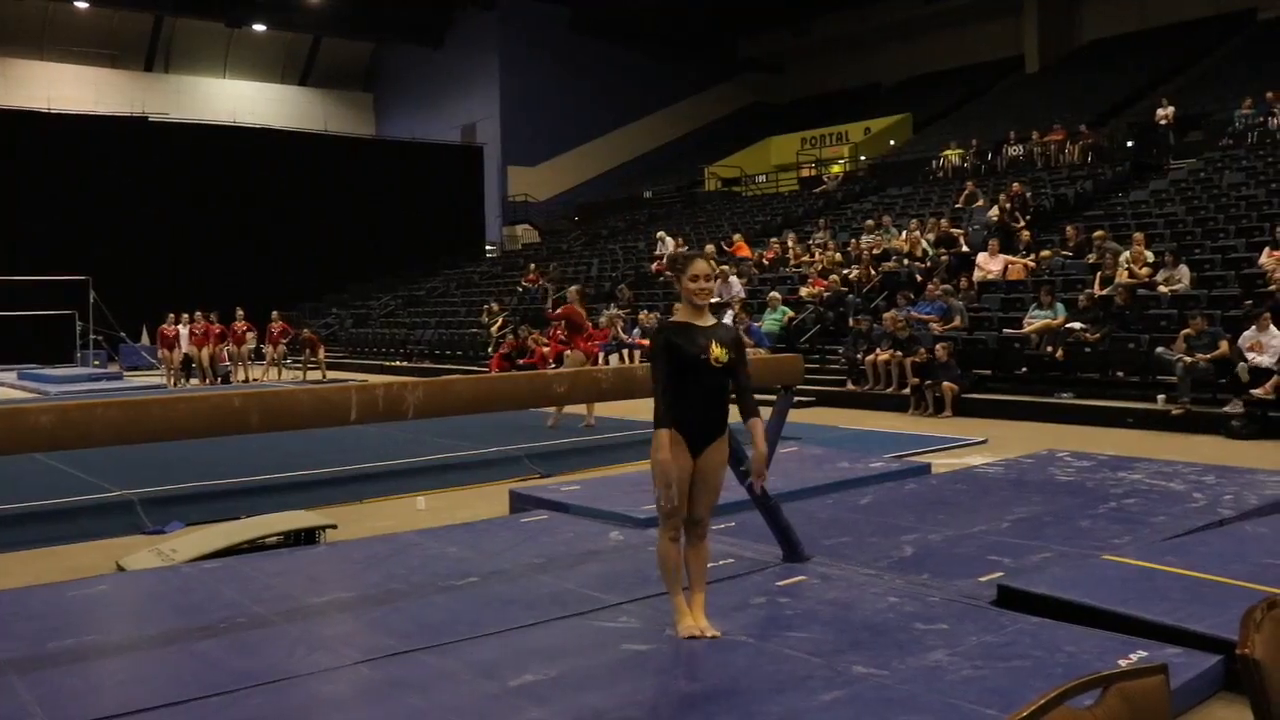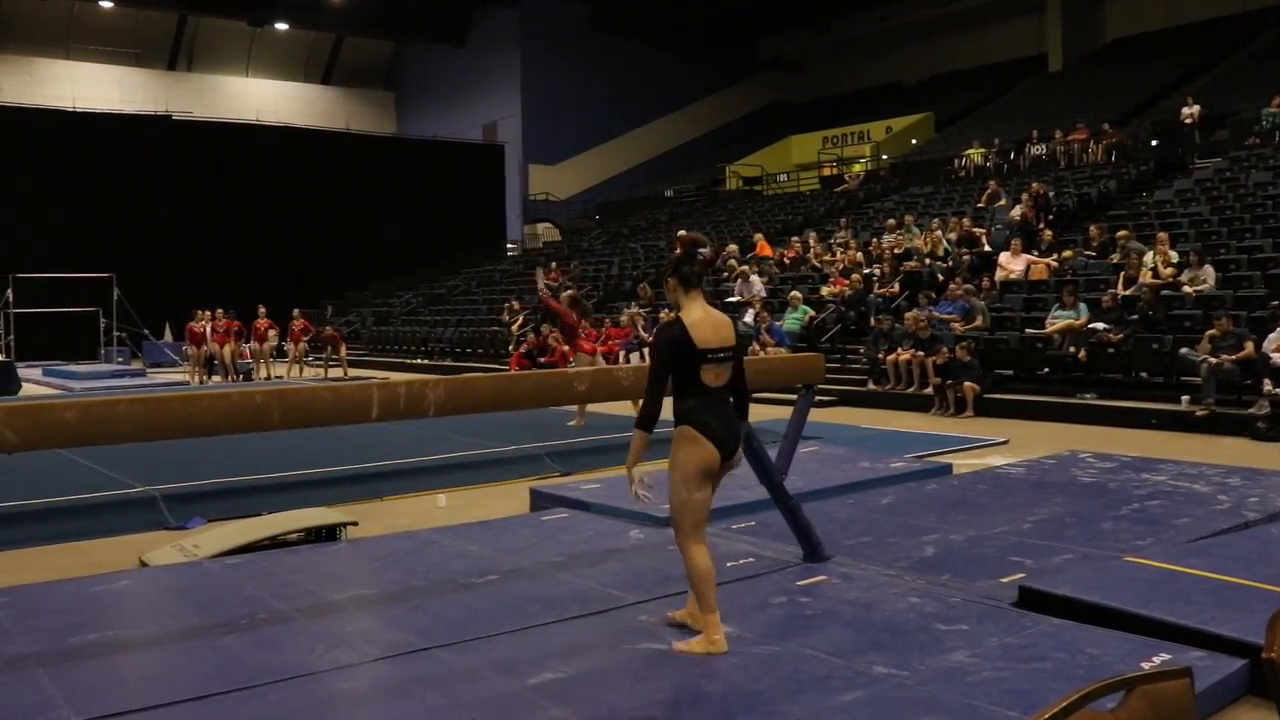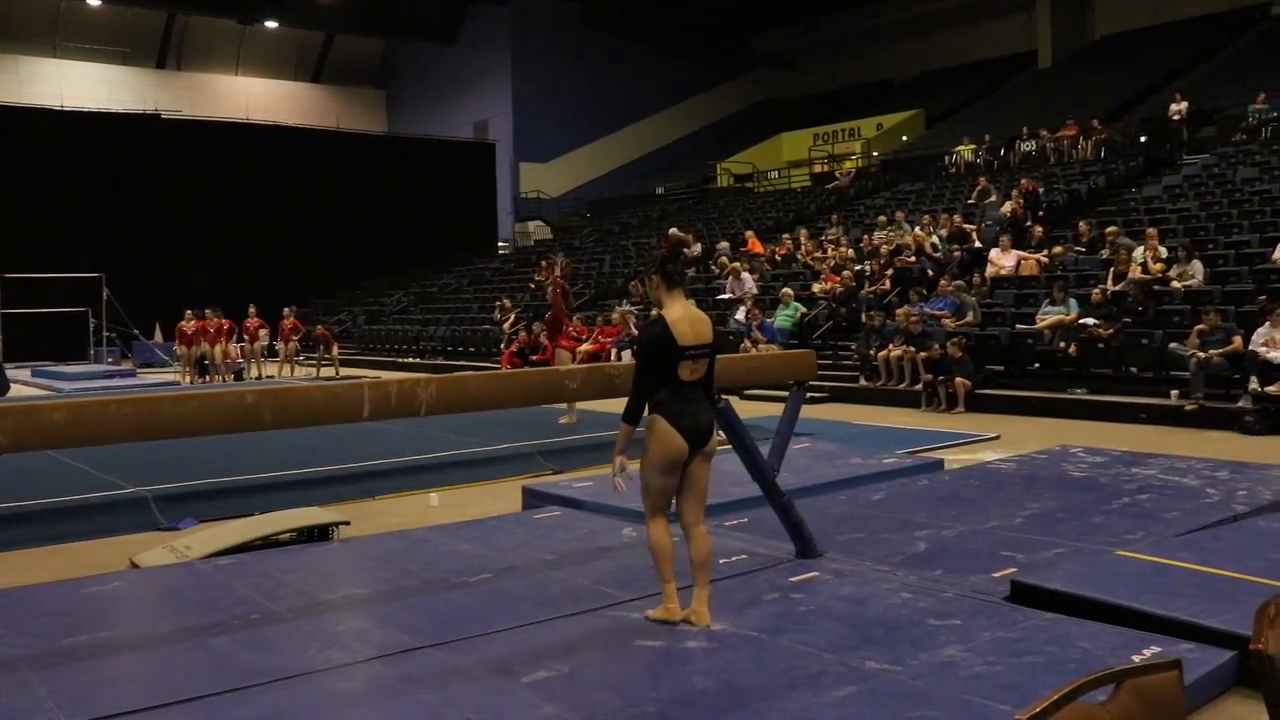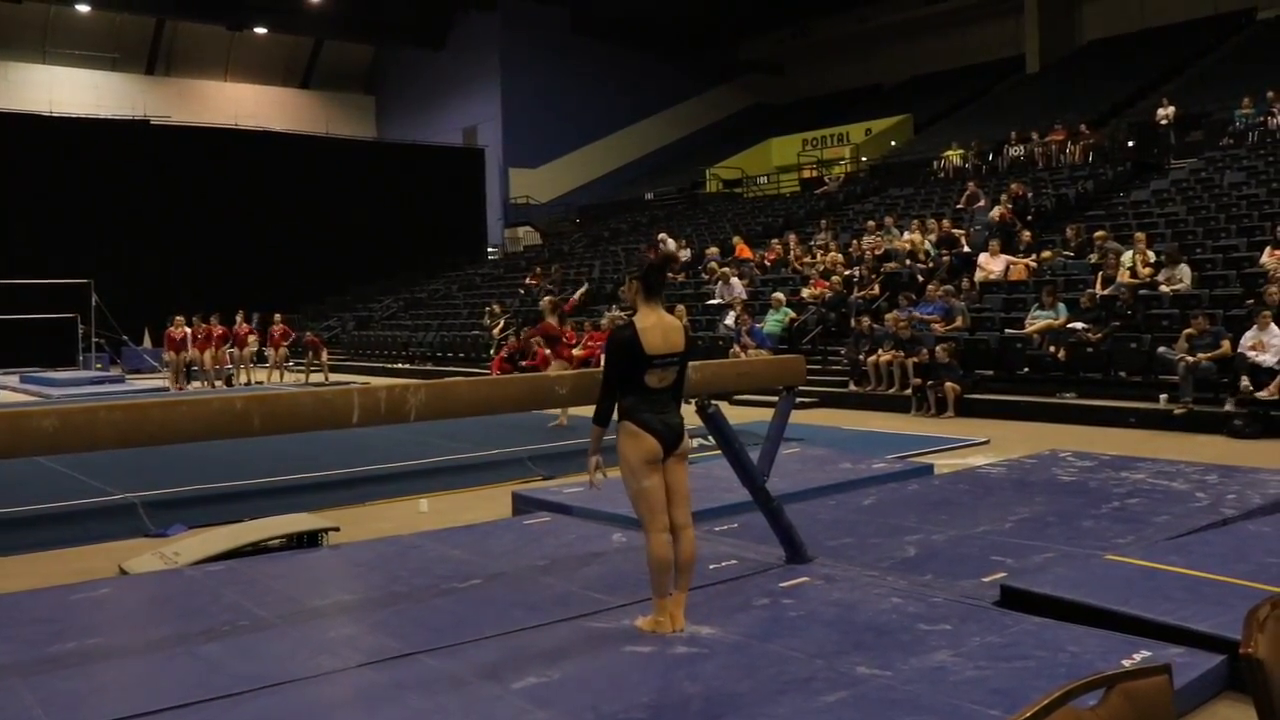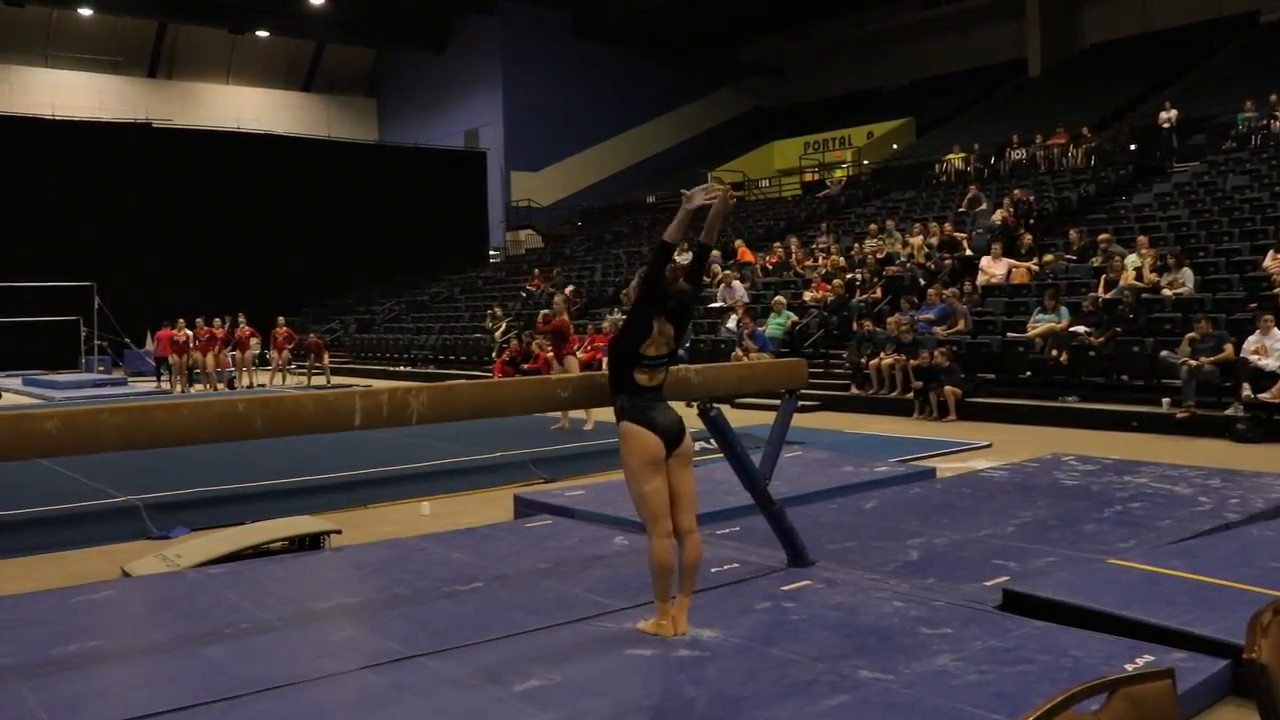
dt=1s
person 1, frame 1
left shoulder: (728, 333)
right shoulder: (667, 334)
left elbow: (744, 392)
right elbow: (662, 397)
left wrist: (760, 445)
right wrist: (665, 455)
left hip: (713, 439)
right hip: (676, 438)
left knee: (699, 528)
right knee: (673, 527)
left ankle: (699, 608)
right ankle: (682, 611)
person 1, frame 2
left shoulder: (672, 332)
right shoulder: (729, 325)
left elbow: (653, 401)
left wrist: (634, 462)
right wrist: (736, 440)
left hip: (696, 437)
right hip: (728, 432)
left knee: (691, 537)
right knee: (690, 524)
left ankle: (712, 634)
right ankle: (696, 609)
person 1, frame 3
left shoulder: (655, 328)
right shoulder: (707, 323)
left elbow: (640, 395)
left wrist: (620, 451)
left hip: (669, 427)
right hip: (704, 424)
left knee: (656, 515)
right knee: (695, 520)
left ankle: (670, 605)
right ankle: (700, 607)
person 1, frame 4
left shoulder: (623, 335)
right shoulder: (681, 331)
left elbow: (609, 396)
left wrist: (594, 449)
left hip: (640, 432)
right hip: (675, 428)
left knee: (657, 527)
right knee: (682, 523)
left ankle: (661, 615)
right ankle: (678, 610)
person 1, frame 5
left shoulder: (637, 327)
right shoulder: (673, 326)
left elbow: (654, 273)
right elbow: (695, 273)
left wrist: (682, 217)
right wrist: (716, 215)
left hip: (641, 431)
right hip: (674, 426)
left knee: (658, 528)
right knee: (686, 526)
left ankle: (664, 616)
right ankle: (679, 611)
